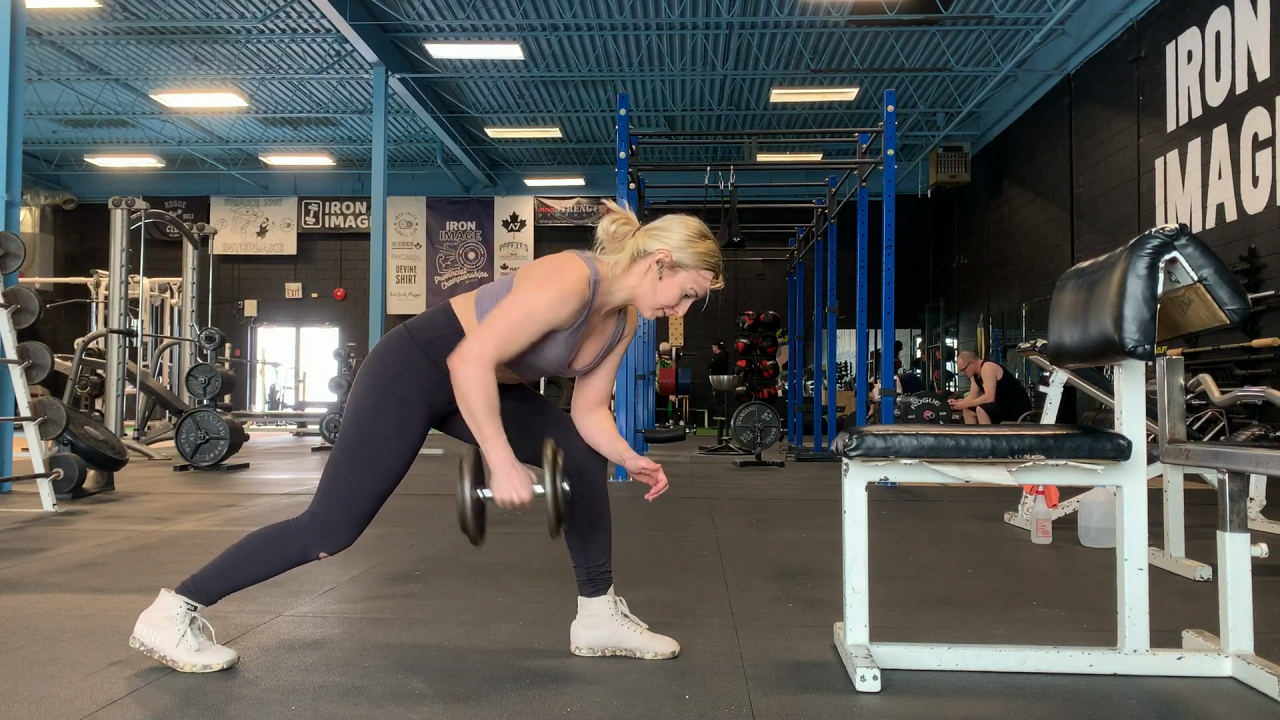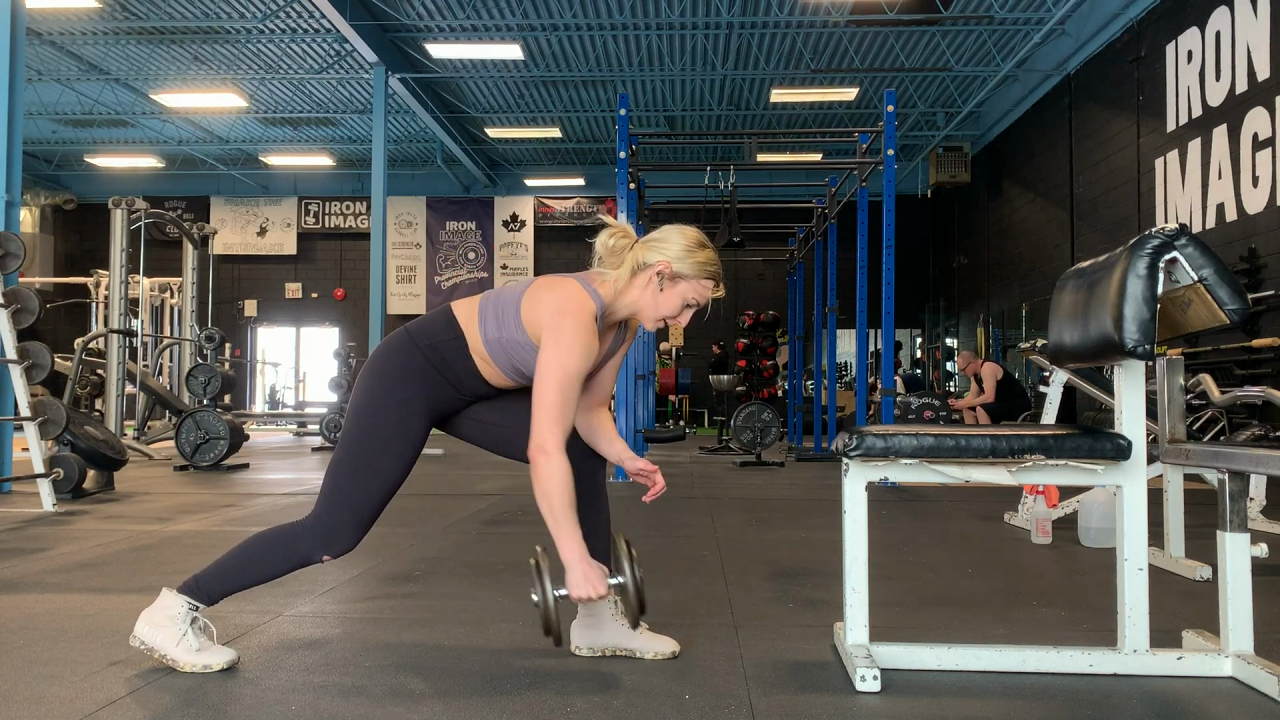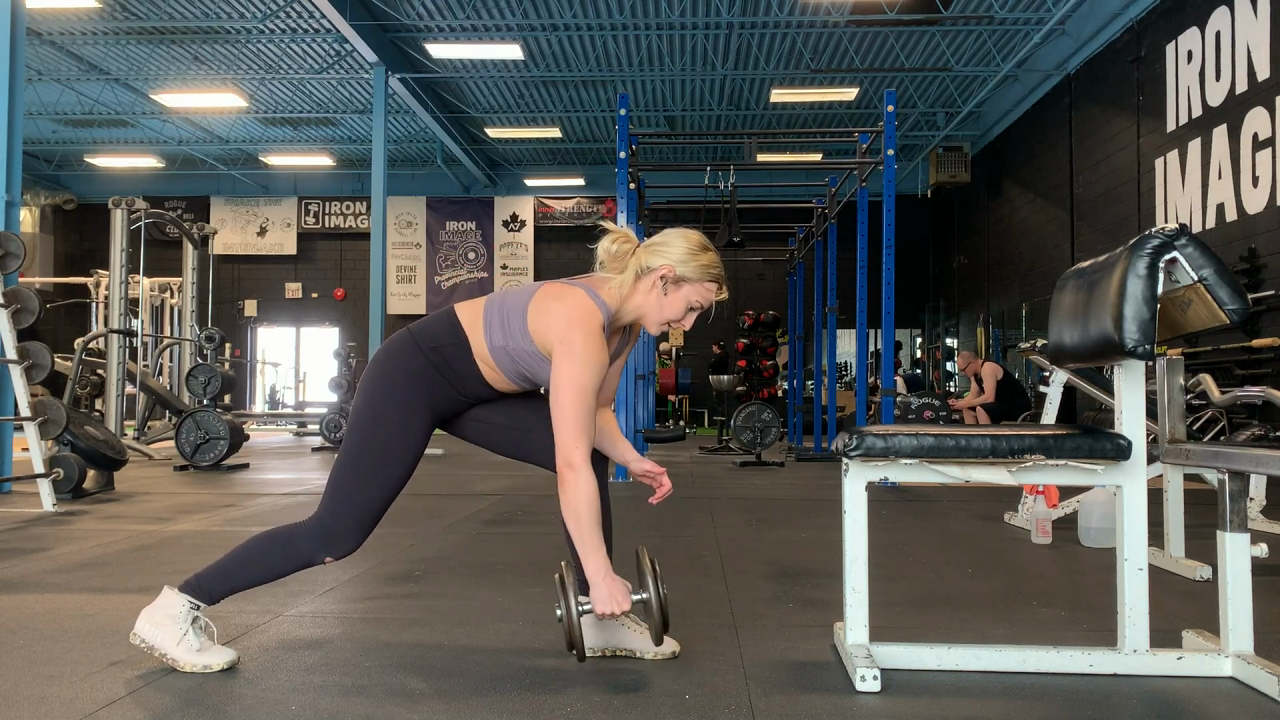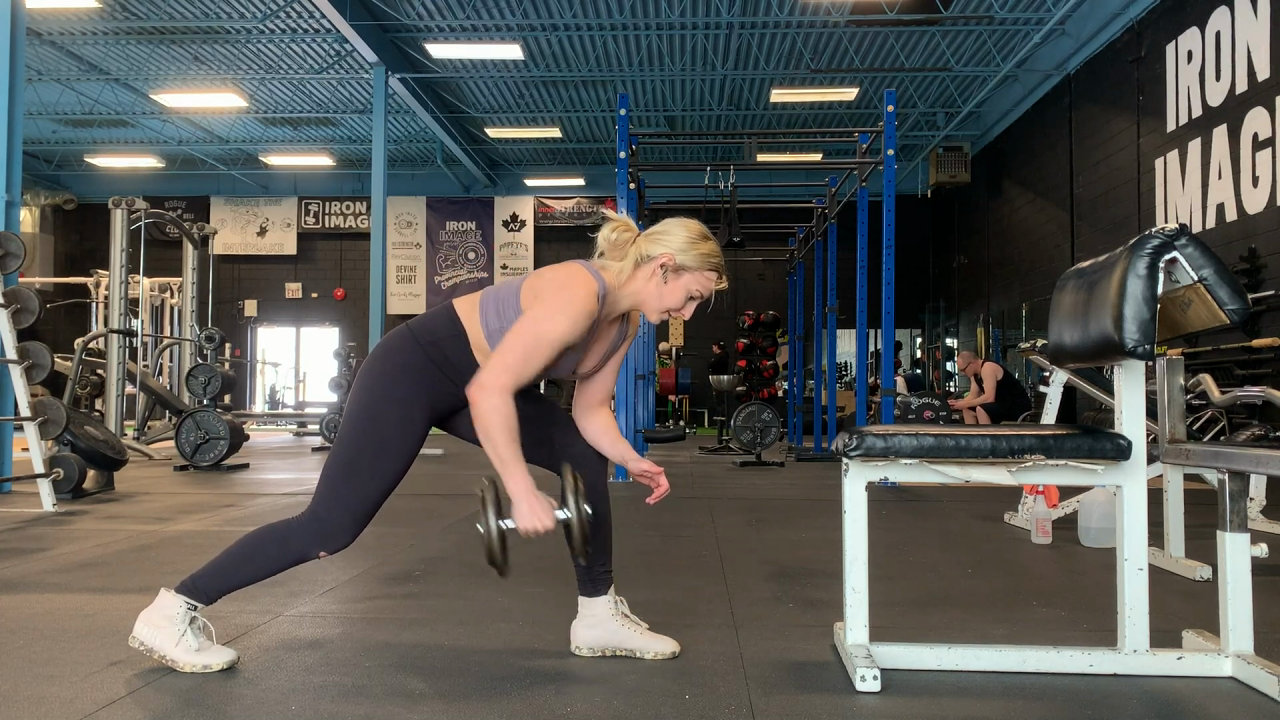
dt=0.3s
person 1, frame 1
left shoulder: (623, 319)
right shoulder: (569, 282)
left elbow: (589, 408)
right elbow: (468, 362)
left wrist: (629, 457)
right wrist: (502, 463)
left hip: (482, 381)
right hip: (416, 368)
left knee: (584, 460)
right knee: (333, 526)
left ankle: (598, 617)
right ankle: (171, 613)
person 1, frame 2
left shoulder: (623, 322)
right shoulder: (575, 314)
left elbow: (588, 411)
right elbow: (545, 451)
left wrist: (627, 459)
right wrist: (575, 563)
left hip: (473, 385)
right hip: (413, 371)
left knee: (589, 460)
right knee: (335, 530)
left ankle: (595, 622)
right ankle: (172, 613)
person 1, frame 3
left shoulder: (626, 322)
right shoulder: (582, 324)
left elbow: (591, 416)
right elbow: (572, 467)
left wrist: (633, 460)
right wrist: (601, 577)
left hip: (476, 386)
right hip: (415, 373)
left knee: (593, 456)
right knee: (338, 532)
left ankle: (599, 620)
right ankle: (172, 611)
person 1, frame 4
left shoulder: (625, 322)
right shoulder: (578, 293)
left elbow: (590, 409)
right elbow: (488, 391)
left wrist: (631, 460)
right wrist: (519, 490)
left hip: (478, 382)
right hip: (416, 368)
left knee: (586, 460)
right knee: (332, 525)
left ankle: (598, 617)
right ankle: (170, 612)
